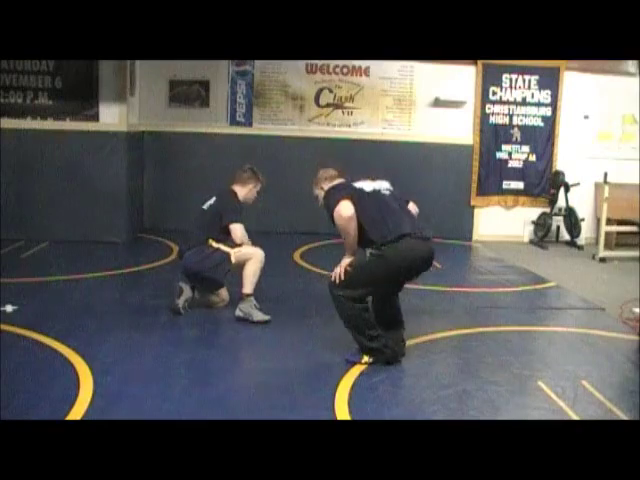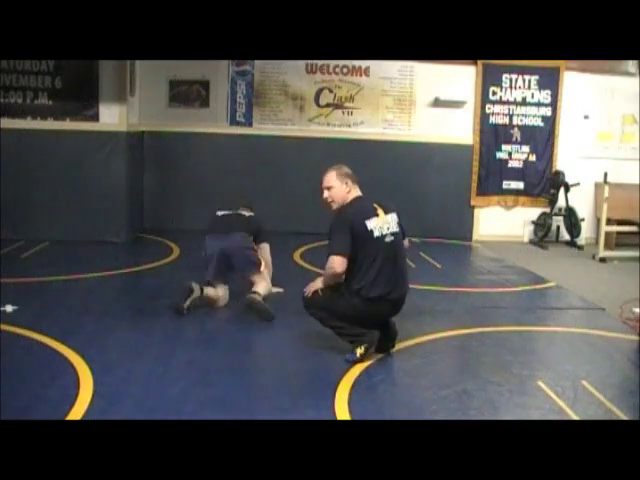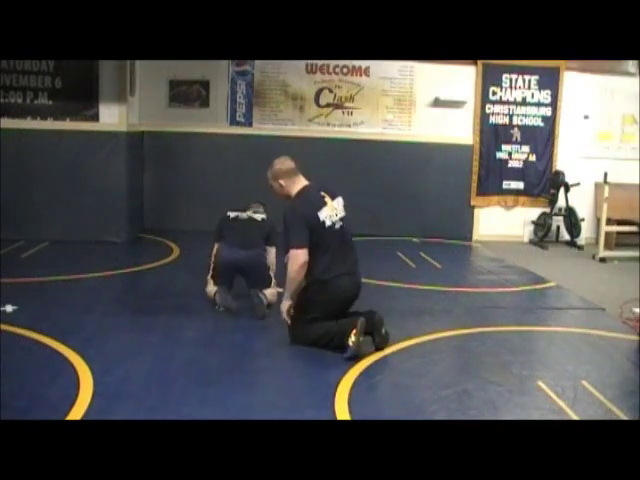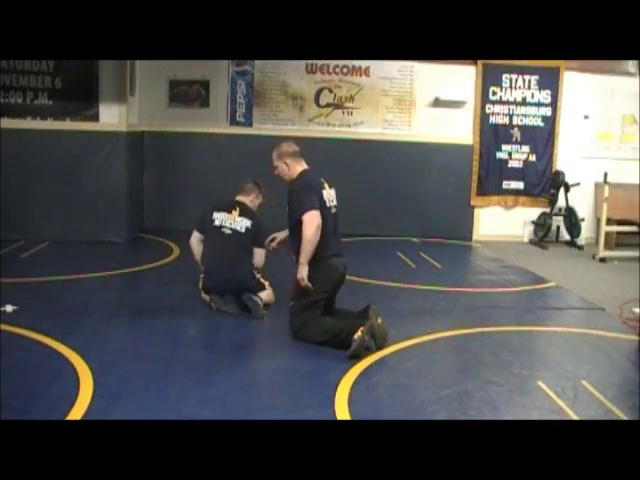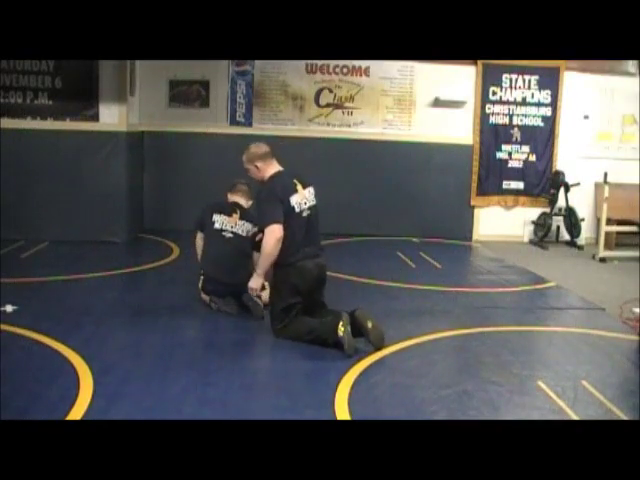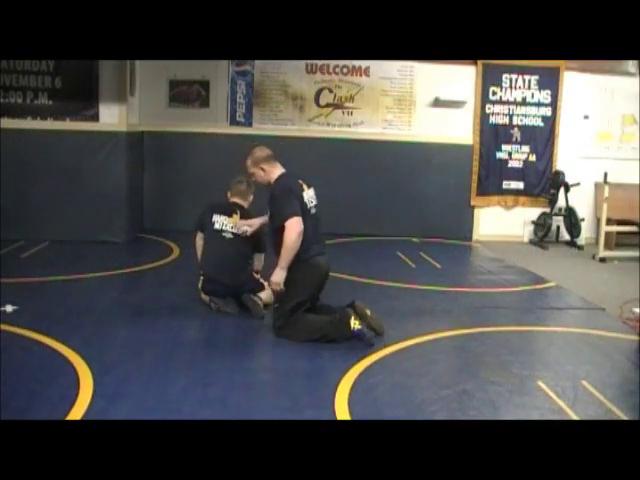
dt=0.7s
person 1, frame 1
left shoulder: (333, 192)
right shoulder: (377, 185)
left elbow: (345, 213)
right elbow: (412, 209)
left wrist: (349, 255)
left hip: (397, 250)
right hip: (424, 247)
left knee: (342, 288)
right knee: (383, 289)
left ankle: (376, 351)
right ankle: (394, 345)
person 1, frame 2
left shoulder: (344, 216)
right shoulder: (386, 210)
left elbow: (337, 267)
right elbow: (404, 244)
left wrist: (322, 282)
left hip: (370, 300)
right hip: (396, 299)
left knee: (312, 297)
left ankle: (363, 337)
right ankle: (383, 330)
person 1, frame 3
left shoulder: (295, 211)
right shoulder: (330, 194)
left elbow: (300, 260)
left wrist: (288, 298)
left hip: (327, 285)
right hip: (352, 280)
left knee: (299, 331)
right knee: (333, 315)
left ankle: (348, 330)
right ankle: (368, 322)
person 1, frame 4
left shoulder: (301, 186)
right shoulder: (317, 181)
left elbow: (313, 223)
left wrist: (302, 264)
right wrist: (286, 234)
left hip: (320, 266)
right hip: (335, 263)
left knee: (301, 324)
right knee: (322, 313)
left ankle: (354, 332)
right ankle: (365, 318)
person 1, frame 5
left shoulder: (268, 192)
right shoulder: (301, 181)
left elbow: (275, 235)
left wrist: (259, 274)
left hip: (293, 269)
right hip: (317, 262)
left knee: (283, 325)
right knee: (316, 311)
left ankle: (334, 328)
right ankle: (354, 321)
person 1, frame 6
left shoulder: (280, 189)
right shoulder: (295, 182)
left elbow: (295, 229)
left wrist: (280, 269)
right wrist: (262, 220)
left hip: (303, 266)
right hip: (317, 262)
left knee: (284, 325)
right knee: (306, 308)
left ankle: (344, 324)
right ankle: (352, 313)
person 2, frame 1
left shoulder: (223, 198)
right shoulder: (231, 201)
right elbow: (239, 238)
right wrist: (249, 245)
left hip: (192, 260)
right hip: (201, 256)
left knee: (222, 299)
right knee: (257, 254)
left ankle: (189, 293)
right ankle: (246, 304)
person 2, frame 2
left shoulder: (217, 216)
right shoulder: (254, 219)
right elbow: (266, 257)
right wrist: (268, 284)
left hip: (212, 243)
right hip: (240, 242)
left knee: (220, 298)
right knee: (264, 282)
left ankle: (198, 291)
right ankle: (256, 296)
person 2, frame 3
left shoulder: (226, 218)
right shoulder: (267, 222)
left elbow: (215, 252)
right elbow: (271, 259)
right wrist: (271, 283)
left hip: (225, 253)
right hip: (254, 255)
left knee: (211, 289)
right knee: (271, 293)
left ankle: (219, 295)
right ankle: (262, 297)
person 2, frame 4
left shoulder: (212, 210)
right shoulder: (254, 220)
left elbow: (194, 241)
right elbow: (258, 263)
left hip: (211, 276)
right hip: (242, 277)
left knee: (205, 293)
right knee: (268, 295)
left ankle: (215, 300)
right ankle: (256, 300)
person 2, frame 5
left shoulder: (210, 210)
right shoulder: (253, 222)
left elbow: (199, 239)
left hip: (211, 279)
right hip: (242, 281)
left knee: (205, 293)
right knee: (266, 293)
left ankle: (217, 300)
right ankle: (254, 299)
person 2, frame 6
left shoulder: (210, 211)
left elbow: (199, 240)
right elbow: (258, 265)
left hip: (212, 280)
right hip: (242, 282)
left knee: (205, 293)
right knee: (267, 294)
left ankle: (217, 300)
right ankle: (255, 300)
